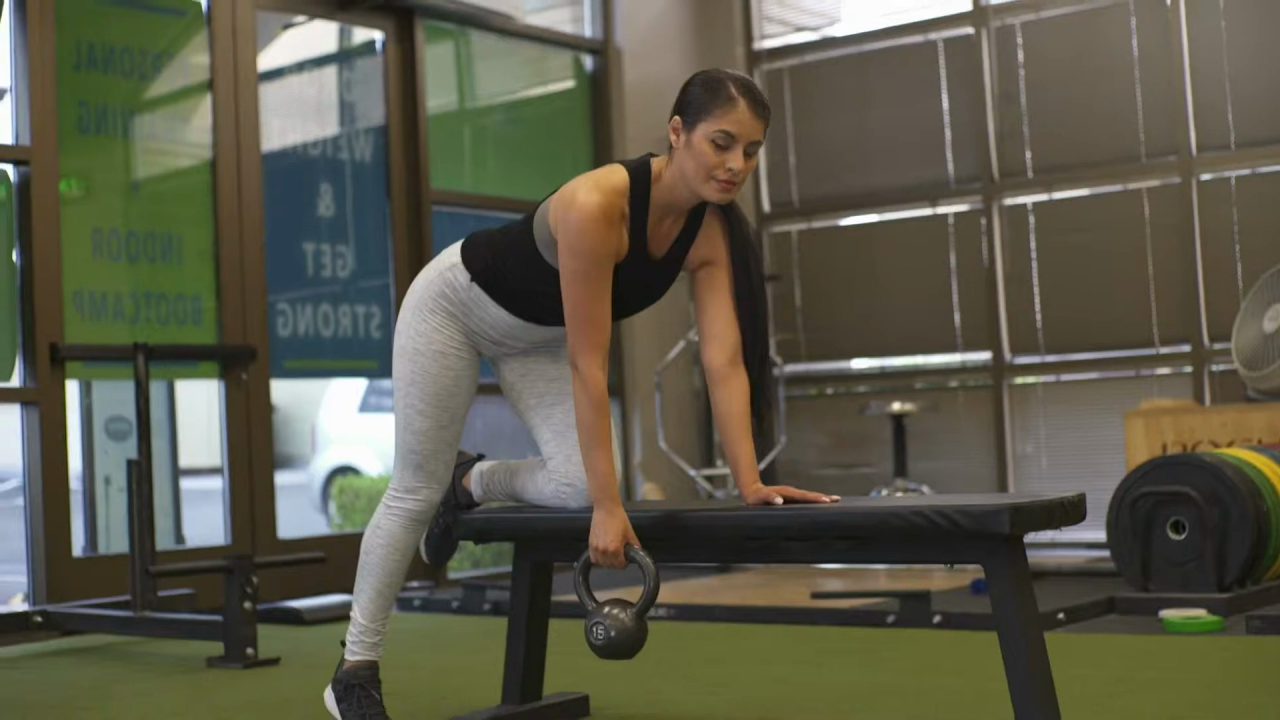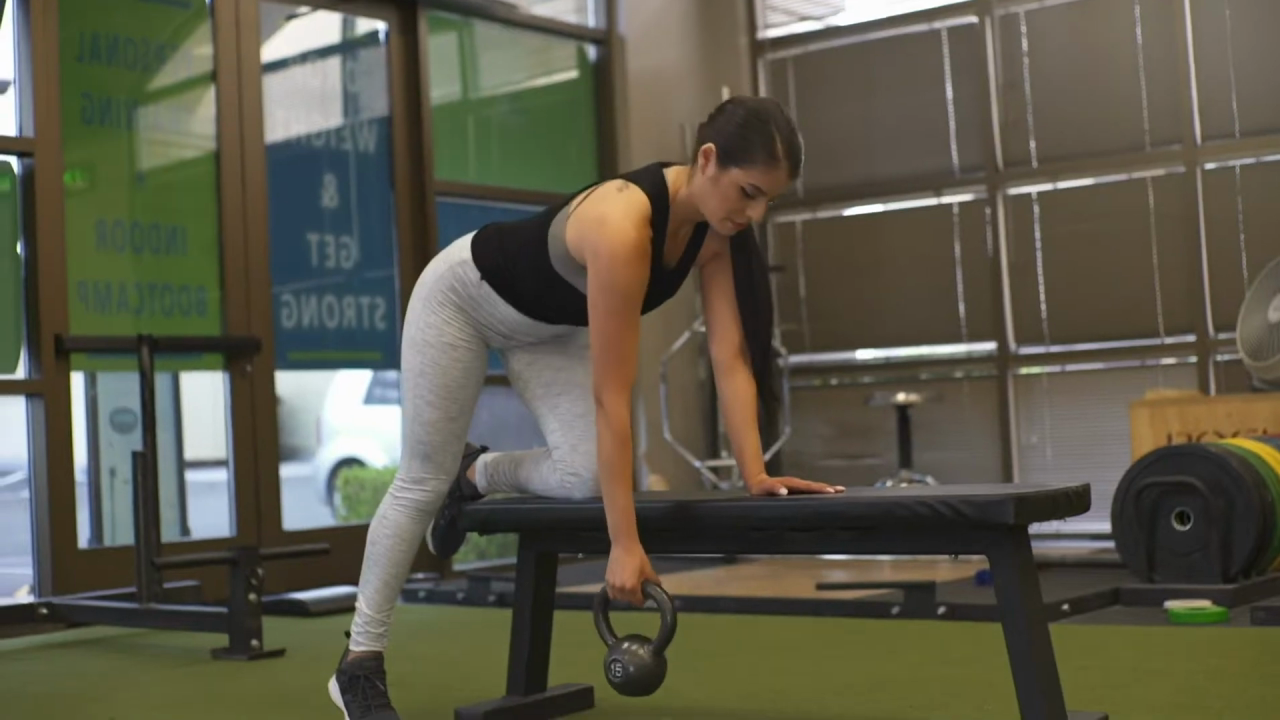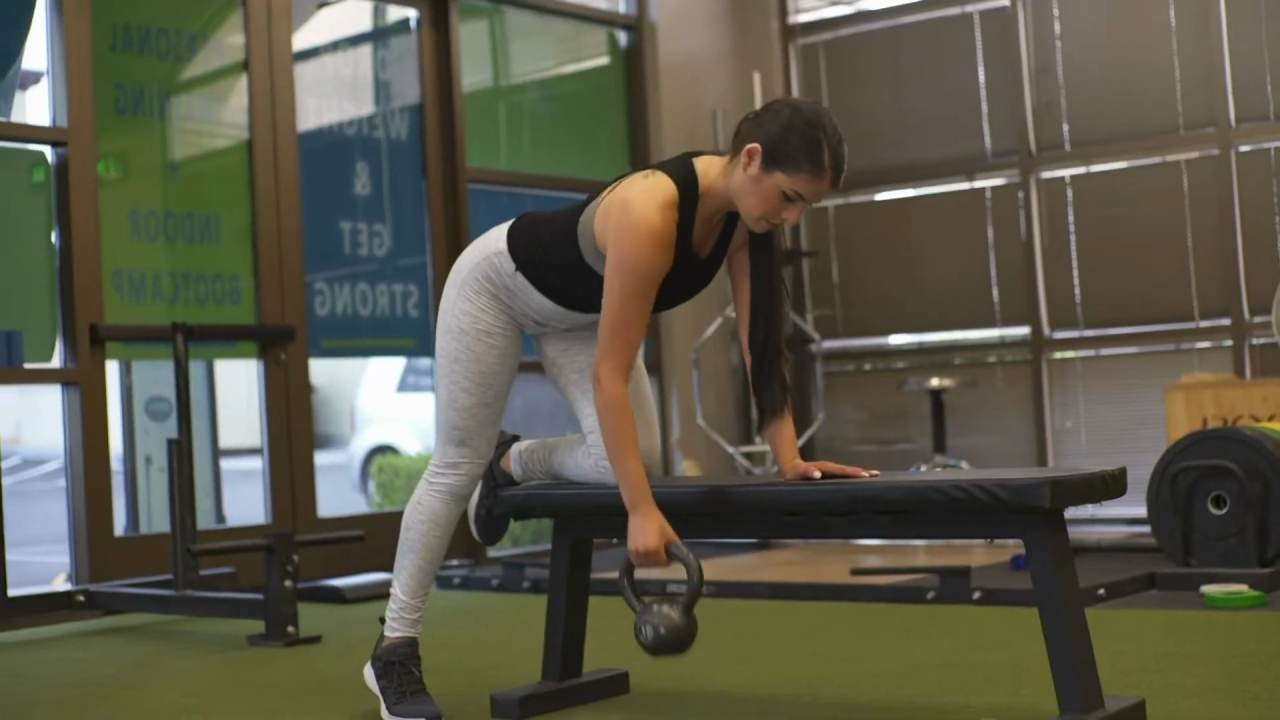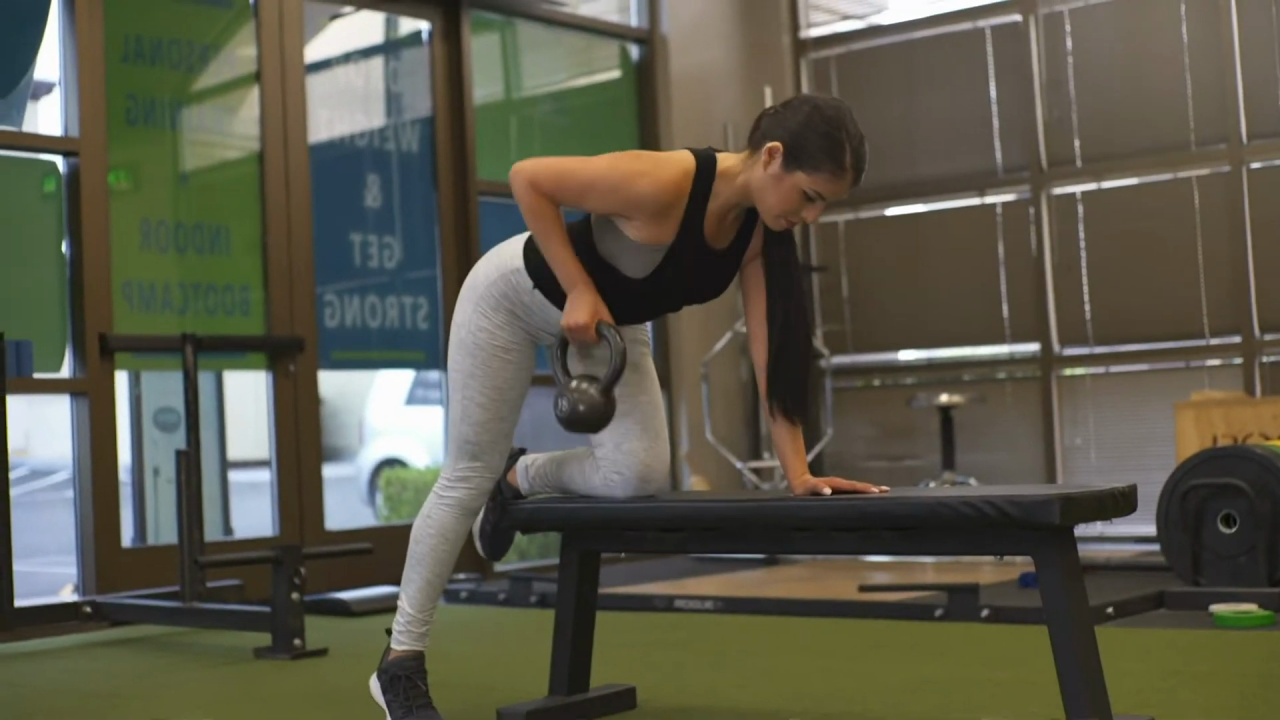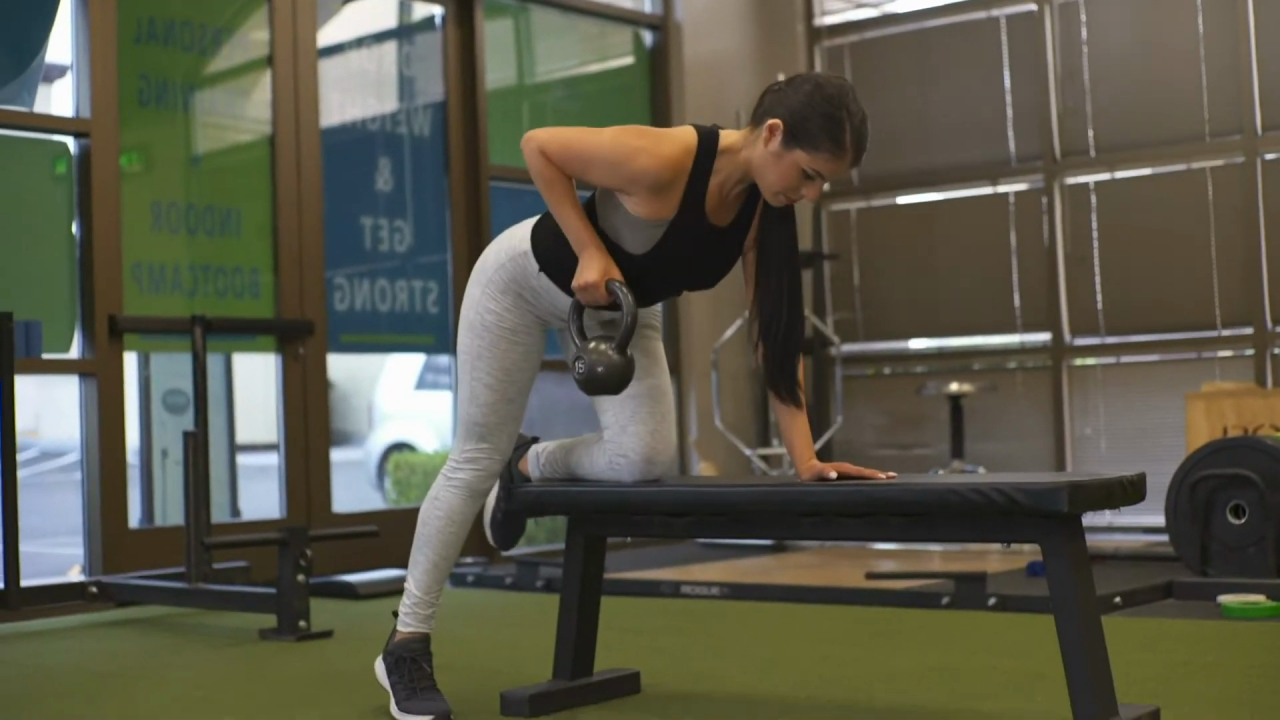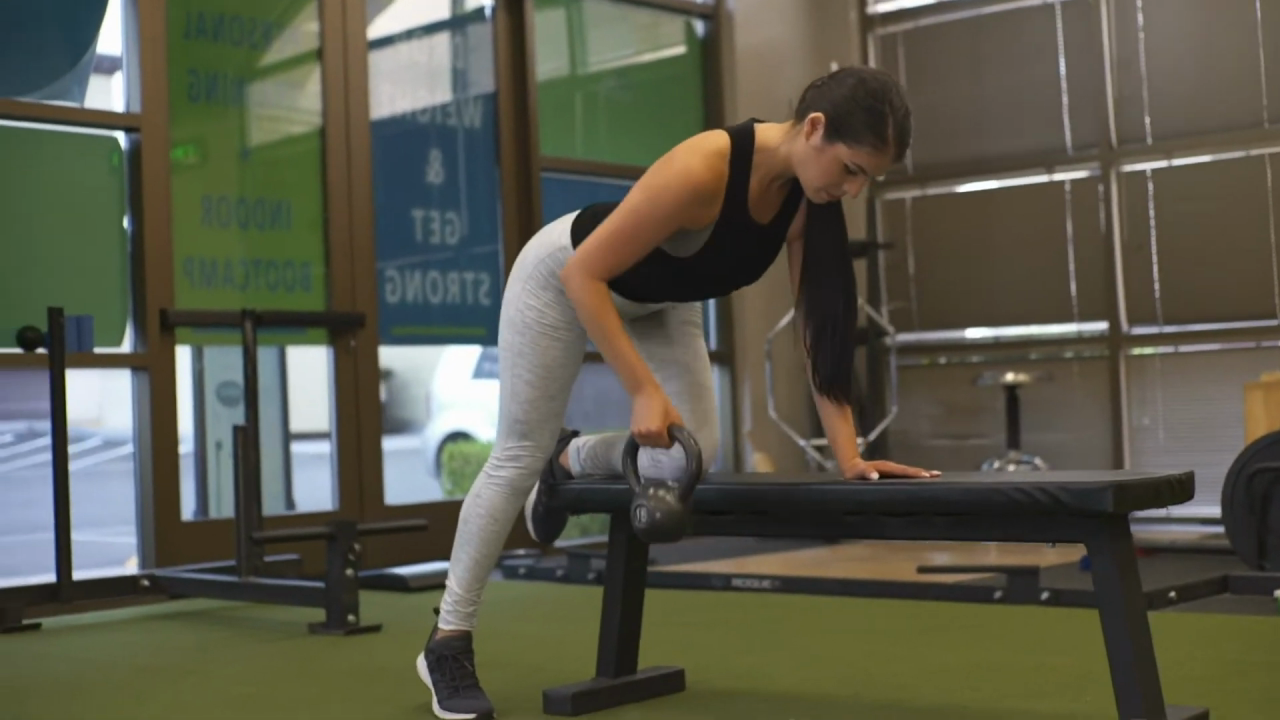
dt=0.5s
person 1, frame 1
left shoulder: (715, 232)
right shoulder: (598, 204)
left elbow: (724, 361)
right elbow: (587, 364)
left wrist: (749, 482)
right wrist: (608, 505)
left hip: (538, 332)
right hip: (457, 304)
left knee: (579, 486)
right knee: (417, 491)
left ankle: (472, 484)
person 1, frame 2
left shoulder: (717, 226)
right shoulder: (622, 227)
left elbow: (732, 354)
right elbow: (611, 396)
left wrist: (754, 473)
right wrist: (625, 544)
left hip: (551, 323)
right hip: (464, 296)
left knee: (589, 476)
right knee: (423, 481)
left ankle: (477, 473)
right ankle: (360, 662)
person 1, frame 3
left shoulder: (744, 209)
right shoulder: (650, 213)
left elbow: (761, 340)
right elbow: (608, 376)
left wrist: (789, 457)
right wrist: (640, 512)
left hip: (583, 309)
right hip: (498, 284)
left knee: (632, 463)
right knee: (457, 465)
left ankle: (512, 463)
right ankle: (394, 649)
person 1, frame 4
left shoulder: (761, 223)
right shoulder: (663, 181)
left elbow: (772, 349)
right elbow: (526, 177)
left wrist: (798, 473)
right wrist: (578, 290)
left hip: (612, 315)
right hip: (515, 294)
left knee: (640, 476)
right knee: (469, 477)
left ankle: (521, 479)
right ankle: (400, 660)
person 1, frame 5
left shoulder: (767, 203)
right shoulder: (663, 158)
left elbow: (775, 330)
right elbow: (538, 145)
left wrist: (804, 457)
right wrist: (590, 251)
left hip: (619, 304)
right hip: (525, 280)
left knee: (646, 459)
right knee: (477, 458)
left ankle: (530, 465)
right ankle: (406, 643)
person 1, frame 6
left shoulder: (811, 194)
right shoulder: (702, 169)
left elbow: (821, 325)
right elbow: (581, 273)
left wrist: (847, 455)
right wrist: (644, 389)
left hip: (658, 301)
right hip: (566, 279)
left knee: (688, 456)
right knee: (519, 457)
left ankle: (572, 458)
right ankle: (447, 642)
